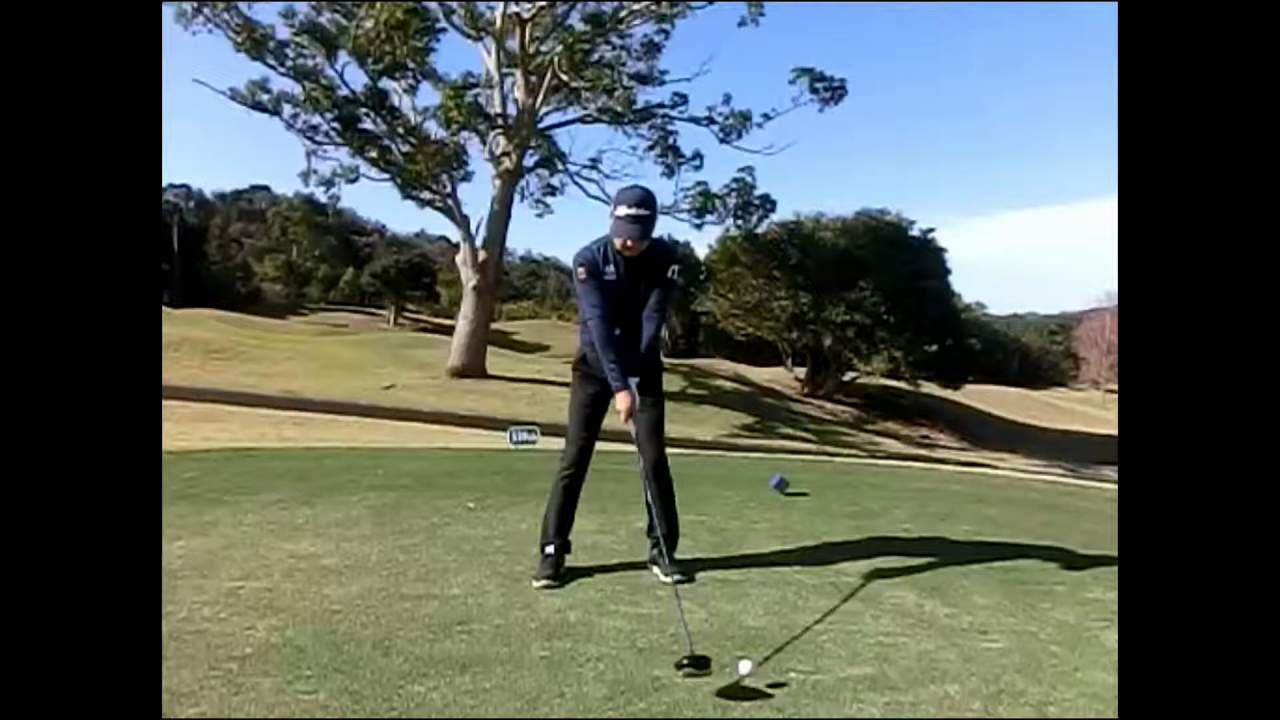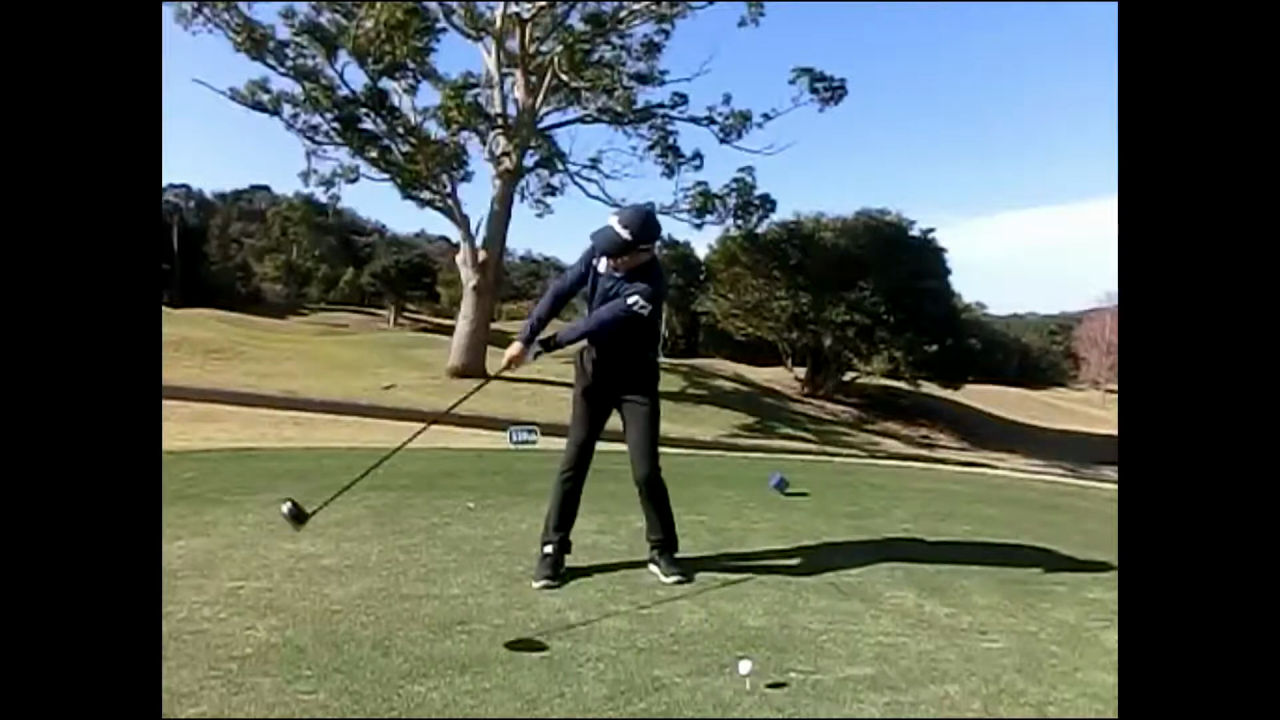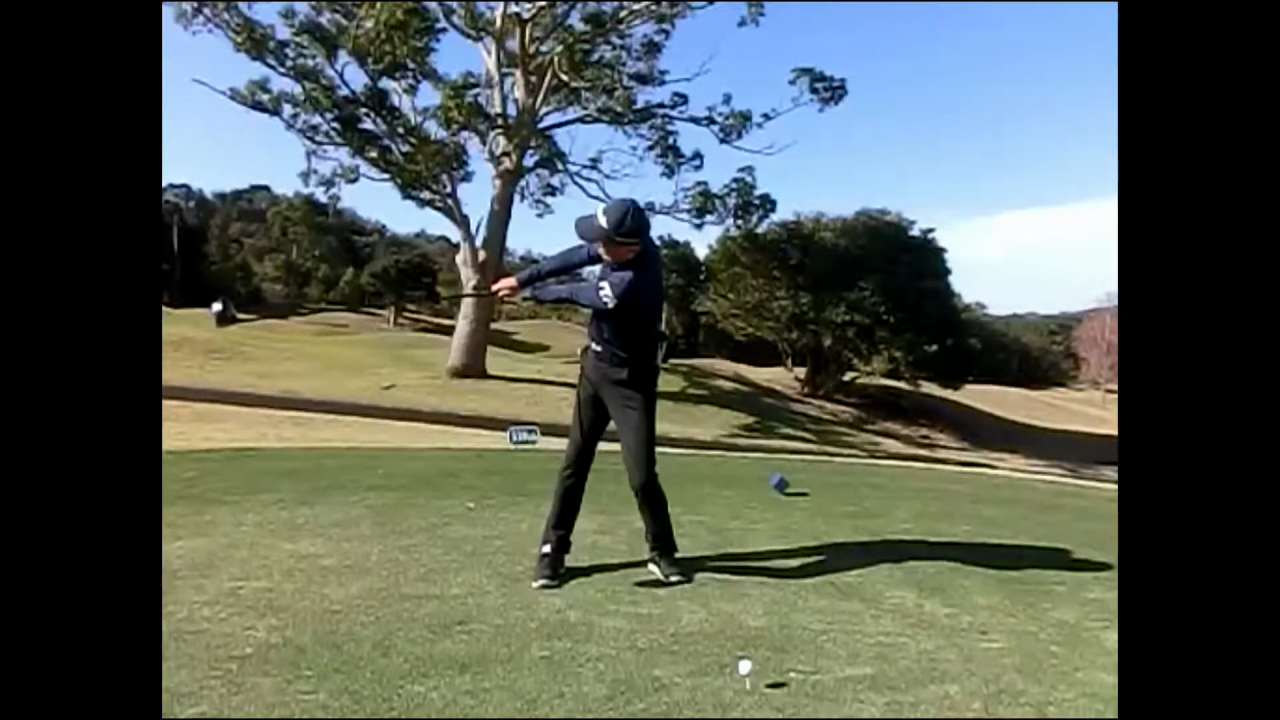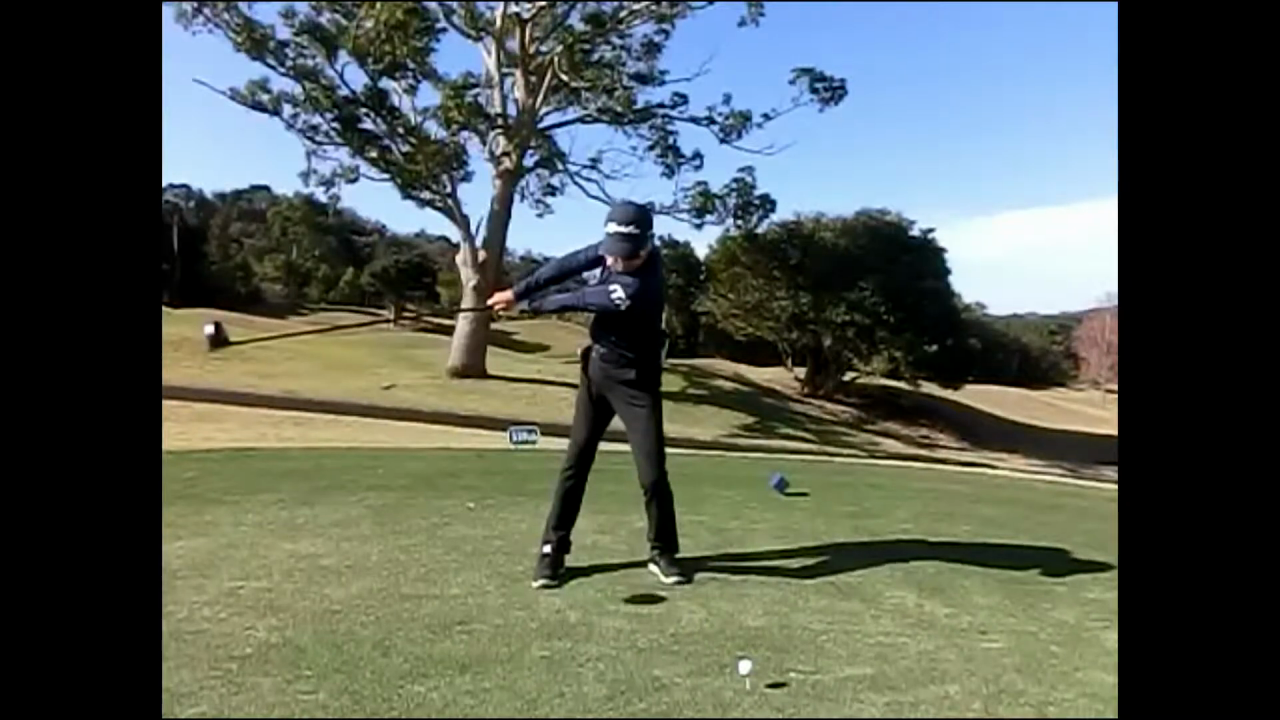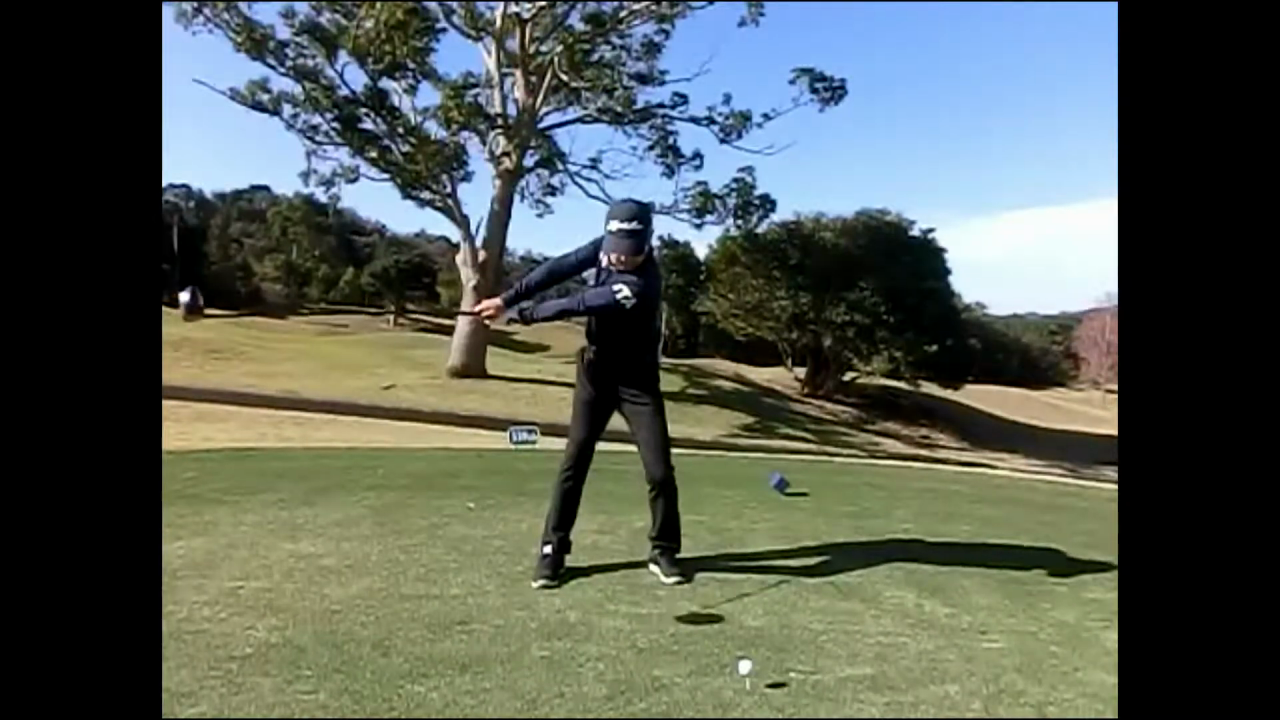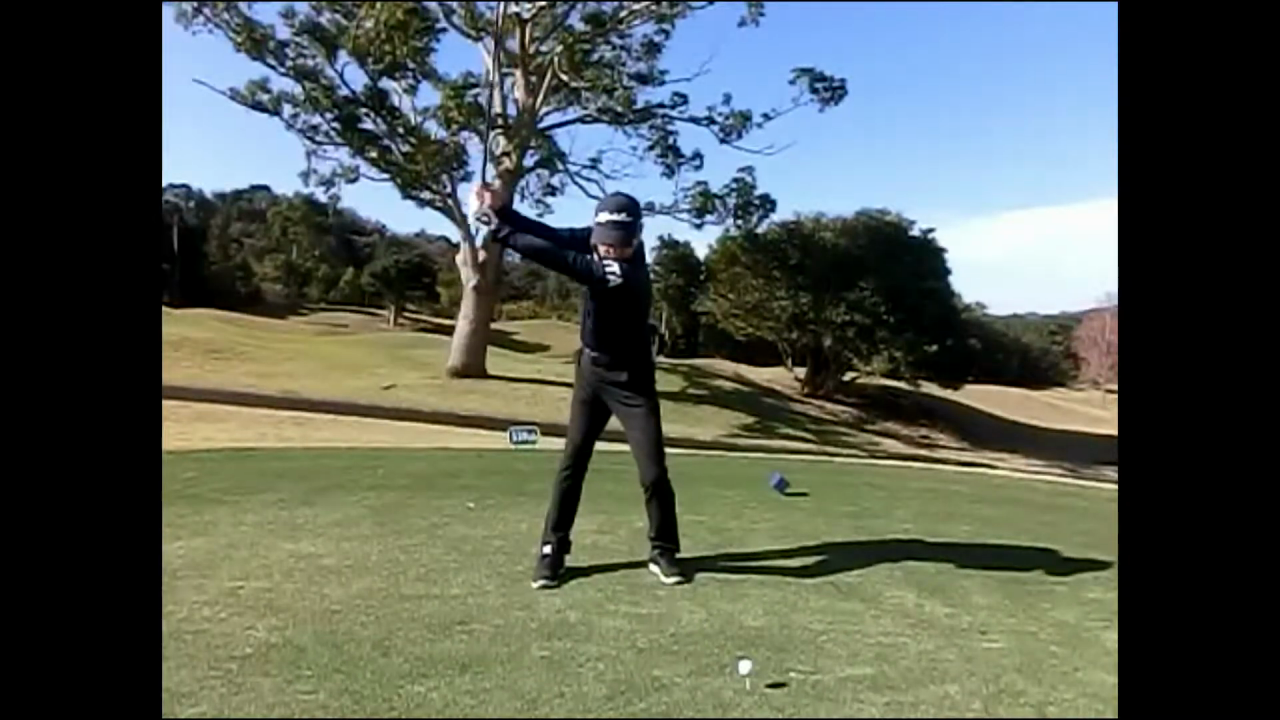
dt=0.7s
person 1, frame 1
left shoulder: (664, 259)
right shoulder: (588, 259)
left elbow: (652, 320)
right elbow: (599, 324)
left wrist: (634, 380)
right wrist: (618, 385)
left hip: (643, 366)
right hip: (594, 365)
left knee: (654, 460)
right knee: (574, 458)
left ankle: (662, 550)
right ankle: (552, 550)
person 1, frame 2
left shoulder: (648, 287)
right shoulder: (604, 249)
left elbow: (595, 323)
right elbow: (564, 287)
left wrist: (544, 344)
right wrist: (526, 336)
left hip: (635, 376)
right hip: (595, 365)
left knee: (645, 470)
right knee: (573, 461)
left ankle: (662, 550)
right ankle: (553, 549)
person 1, frame 3
left shoulder: (630, 285)
right shoulder: (634, 245)
left elbow: (574, 293)
right elbow: (576, 257)
left wrist: (532, 290)
right wrist: (523, 278)
left hip: (629, 378)
right hip: (596, 364)
left knee: (641, 475)
right knee: (575, 461)
left ankle: (662, 552)
right ankle: (553, 548)
person 1, frame 4
left shoulder: (638, 288)
right shoulder: (617, 246)
left elbow: (577, 300)
right elbow: (569, 264)
left wrist: (531, 304)
right wrist: (517, 291)
left hip: (634, 378)
right hip: (597, 367)
left knee: (653, 474)
right knee: (575, 462)
left ankle: (663, 552)
right ankle: (553, 549)
person 1, frame 5
left shoulder: (640, 285)
right shoulder: (606, 246)
left elbow: (577, 305)
right elbow: (557, 270)
left wrist: (521, 314)
right wrist: (506, 299)
left hip: (635, 378)
right hip: (595, 368)
left knee: (660, 472)
right knee: (574, 462)
left ankle: (663, 552)
right ankle: (553, 549)
person 1, frame 6
left shoulder: (627, 275)
right shoulder: (600, 240)
left elbow: (556, 259)
right elbow: (551, 237)
left wrist: (500, 230)
right wrist: (504, 210)
left hip: (630, 379)
right hip: (591, 369)
left knee: (654, 472)
right knee: (571, 462)
left ankle: (664, 552)
right ankle: (553, 551)
